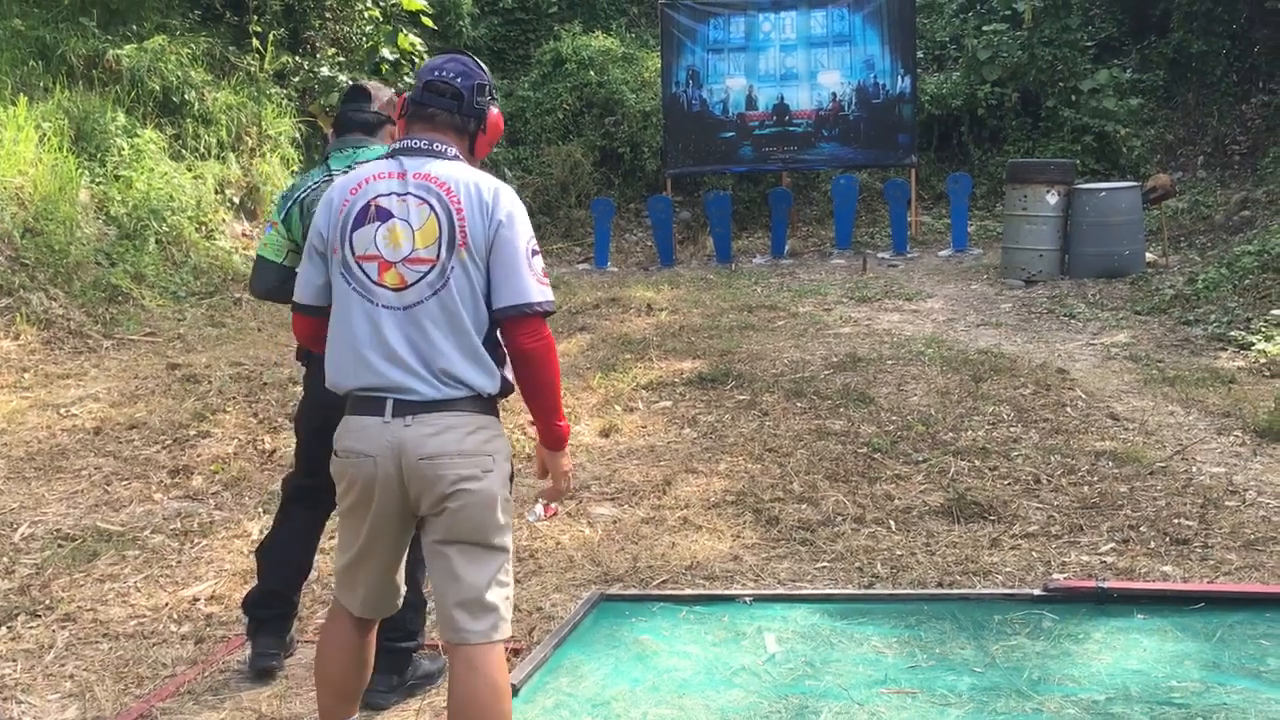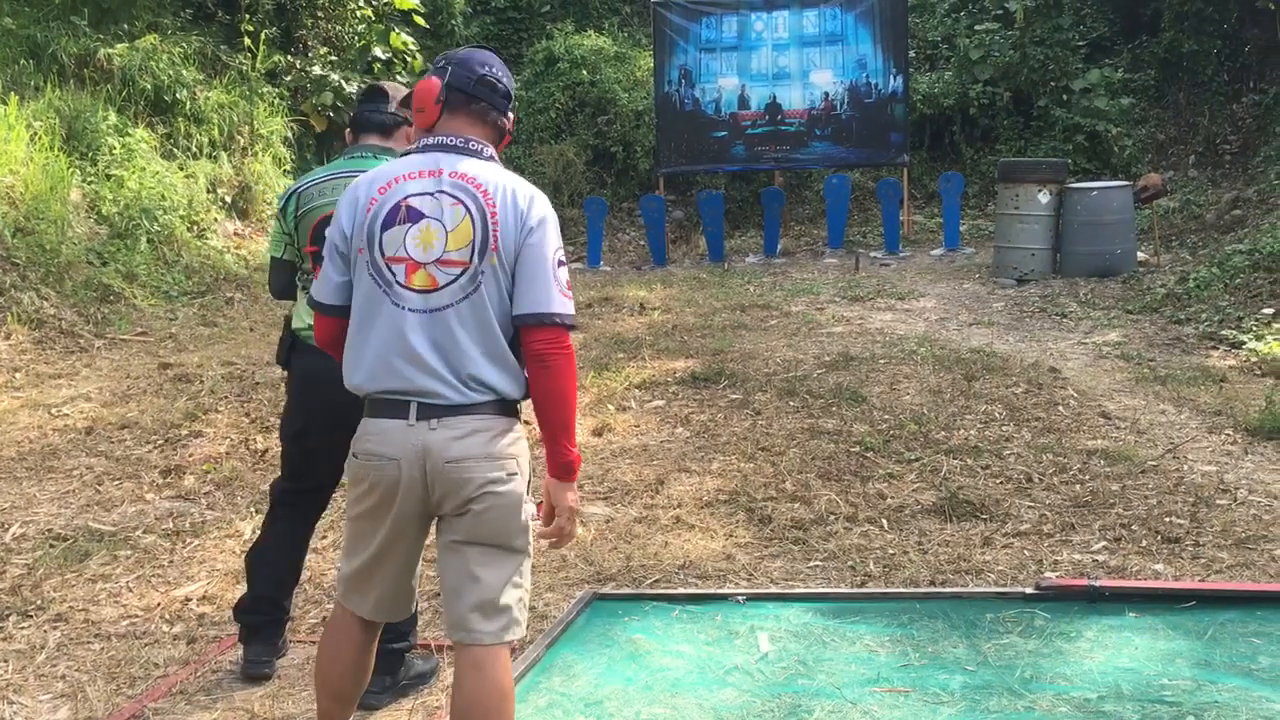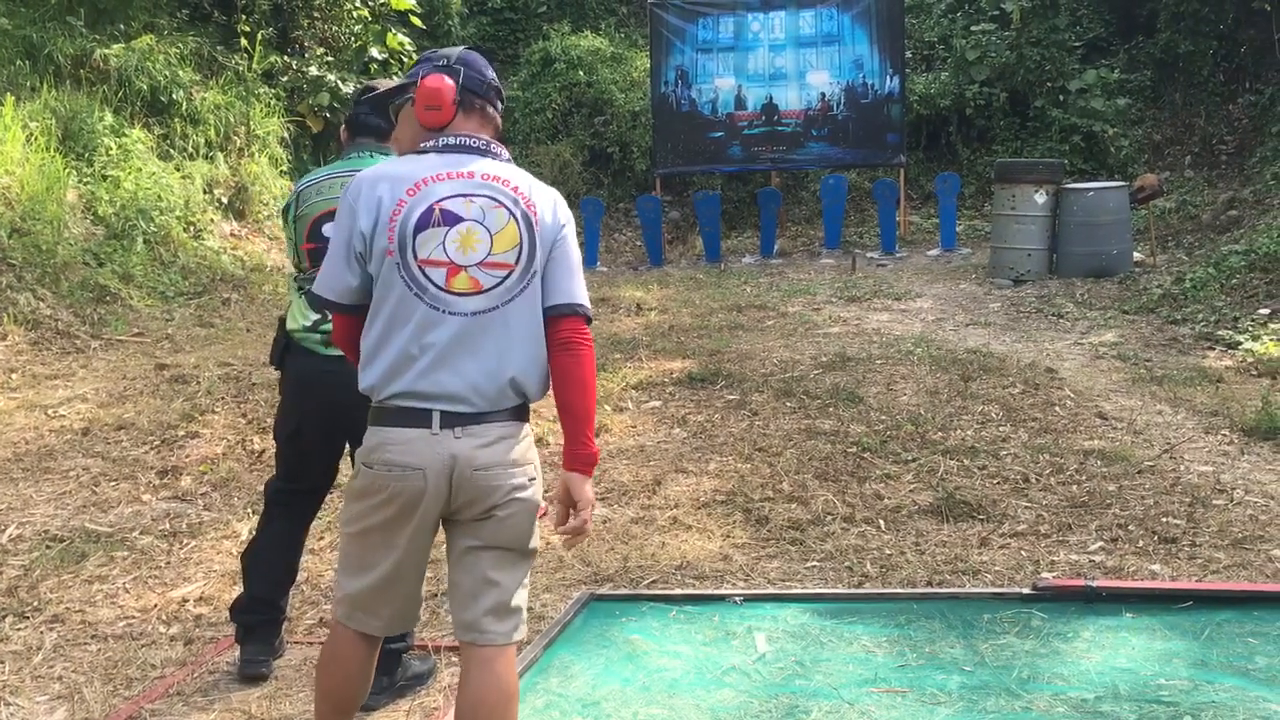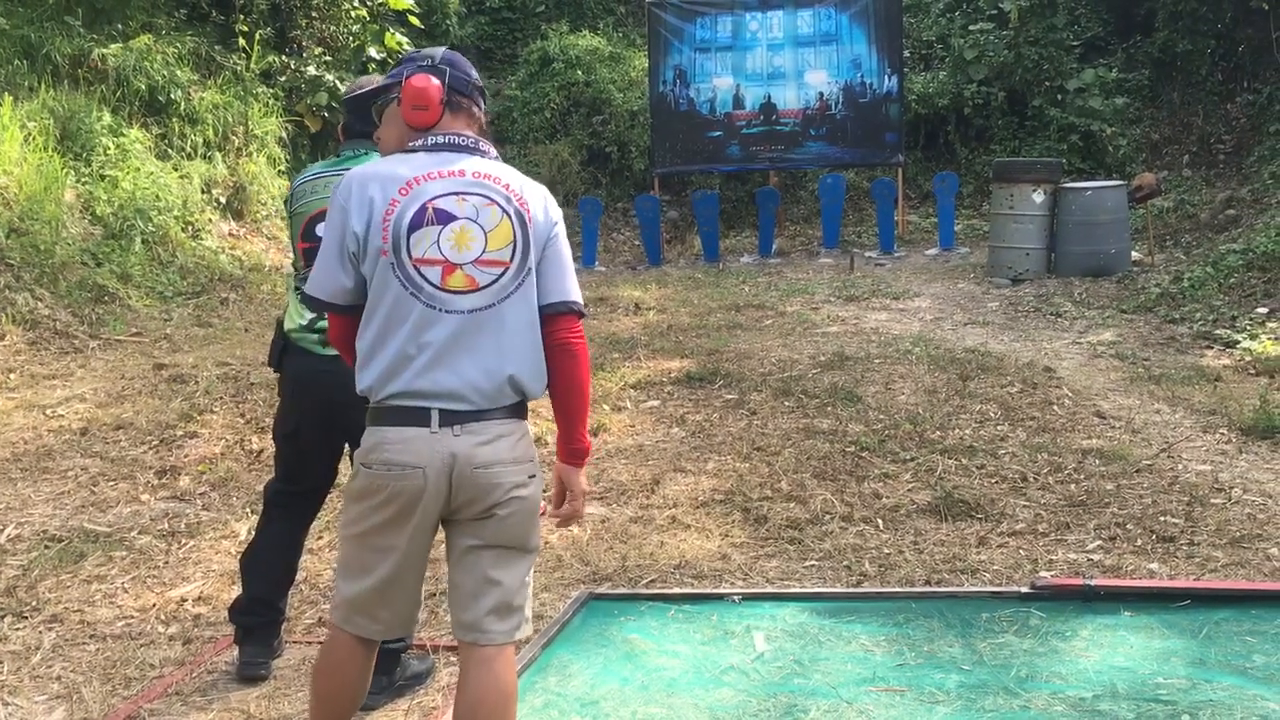
dt=0.3s
person 1, frame 1
left shoulder: (340, 195)
right shoulder: (491, 197)
left elbow: (308, 329)
right elbow: (527, 336)
right wrist: (553, 438)
left hip: (363, 432)
right hip: (461, 436)
left knee: (354, 606)
right knee: (475, 631)
person 1, frame 2
left shoulder: (363, 192)
right shoulder: (522, 201)
left elbow: (329, 332)
right elbow: (547, 346)
right wrist: (562, 468)
left hip: (383, 435)
right hip: (483, 441)
left knee: (359, 607)
right knee: (483, 633)
person 1, frame 3
left shoulder: (374, 187)
right shoulder: (542, 201)
left elbow: (345, 325)
right elbow: (570, 340)
right wrist: (579, 462)
left hip: (398, 442)
right hip: (500, 447)
left knee: (357, 621)
right knee: (490, 637)
person 1, frame 4
left shoulder: (364, 187)
right shoulder: (532, 198)
left elbow: (342, 328)
right elbow: (565, 337)
right wrist: (573, 453)
left hip: (397, 441)
right hip: (499, 445)
left knee: (357, 626)
right knee: (490, 636)
person 2, frame 1
left shoulder: (300, 193)
left elbow: (267, 286)
left hip: (332, 366)
left knee: (306, 496)
left ankle: (268, 635)
right ankle: (392, 666)
person 2, frame 2
left shoulder: (303, 190)
left elbow: (281, 284)
left hip: (312, 366)
left knee: (294, 501)
left ankle: (260, 641)
right ankle: (385, 666)
person 2, frame 3
left shoulder: (306, 189)
left elbow: (302, 270)
left hip: (307, 366)
left knee: (289, 500)
left ankle: (257, 640)
right ankle: (383, 666)
person 2, frame 4
left shoulder: (304, 185)
left elbow: (311, 265)
left hip: (306, 366)
left knee: (289, 502)
left ankle: (255, 640)
right ankle: (382, 666)
